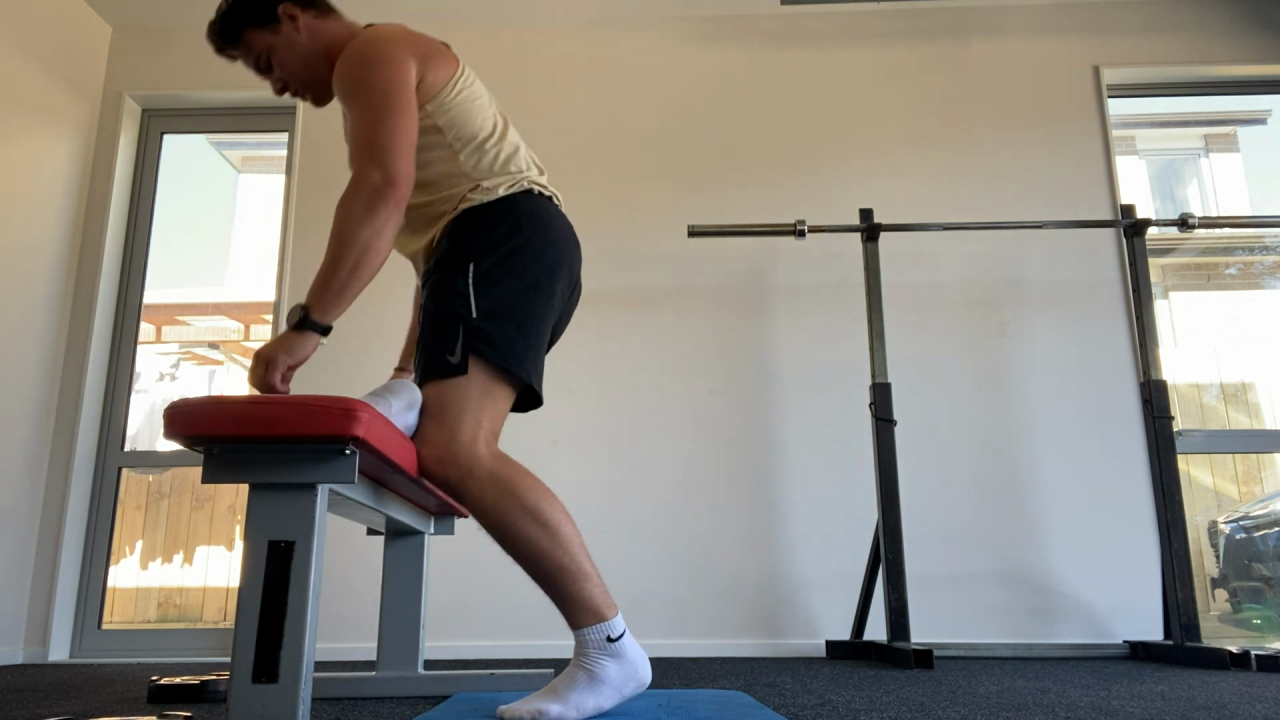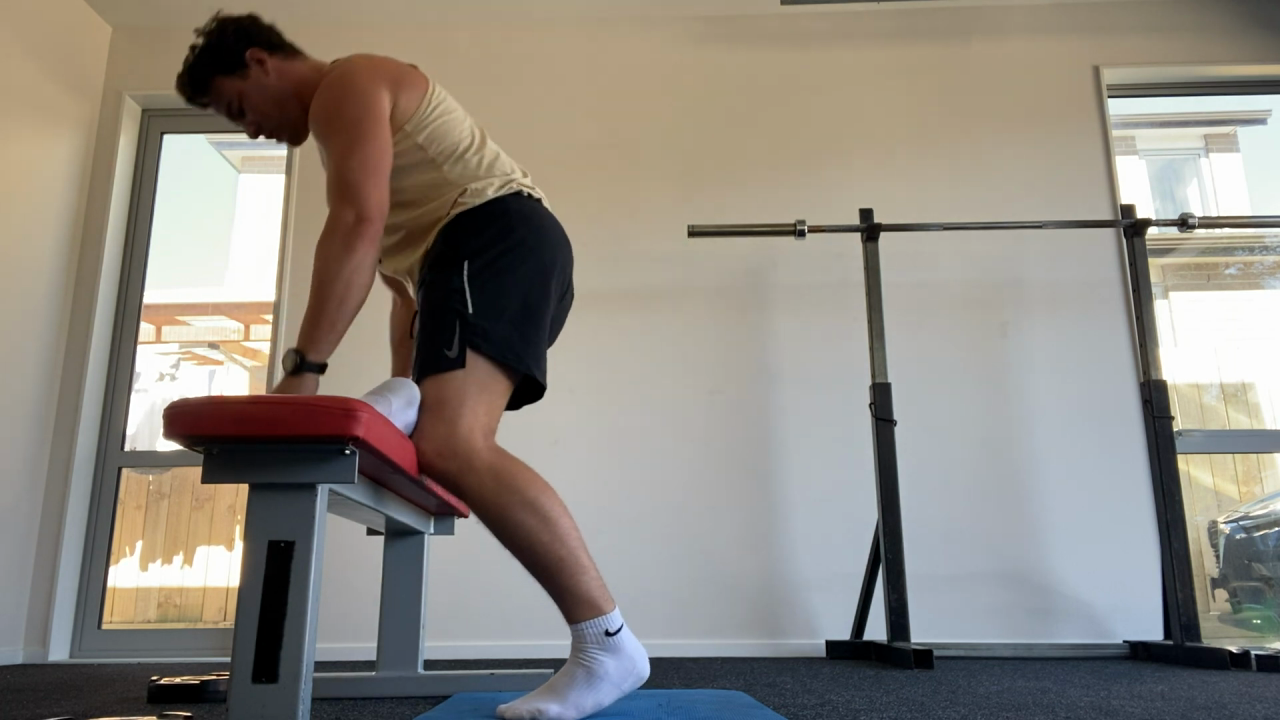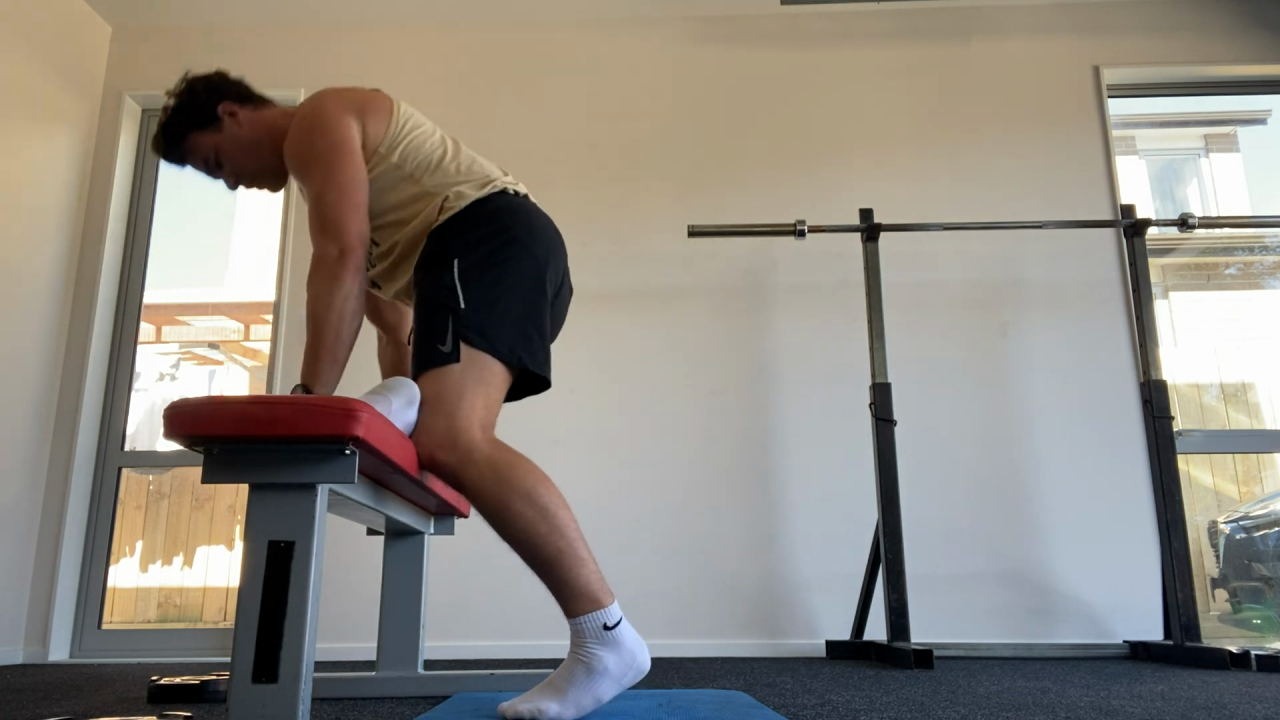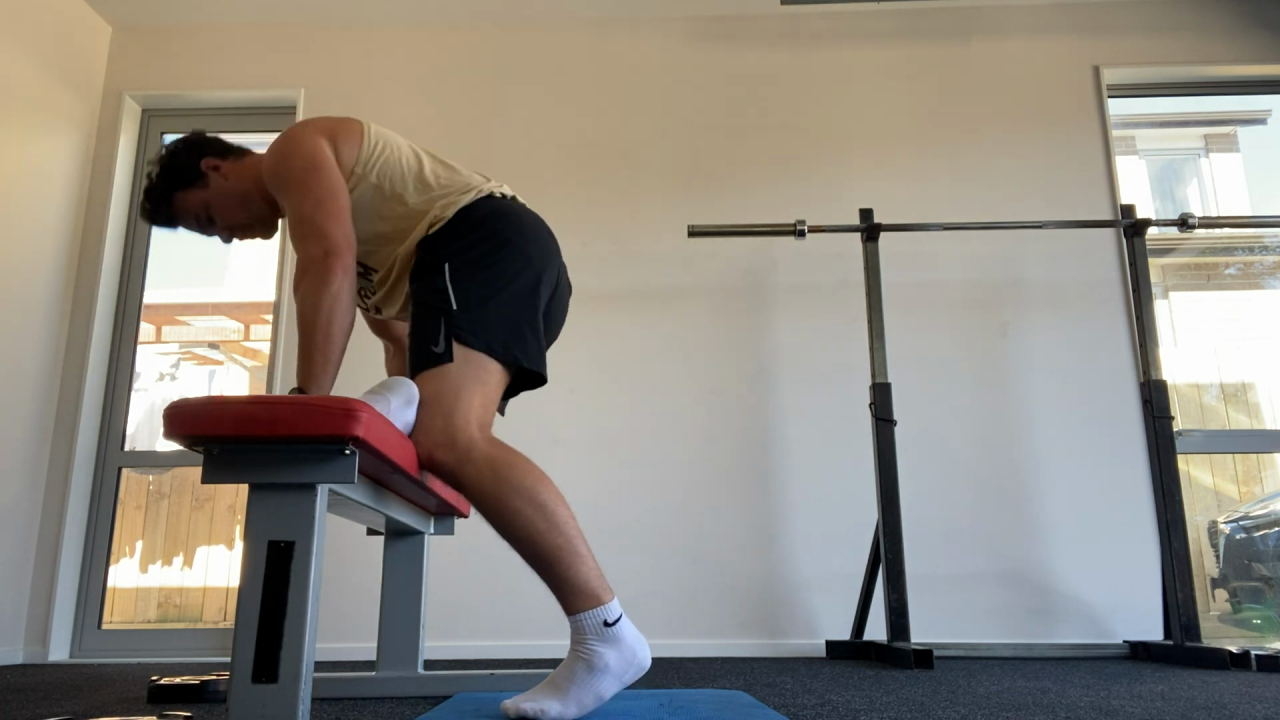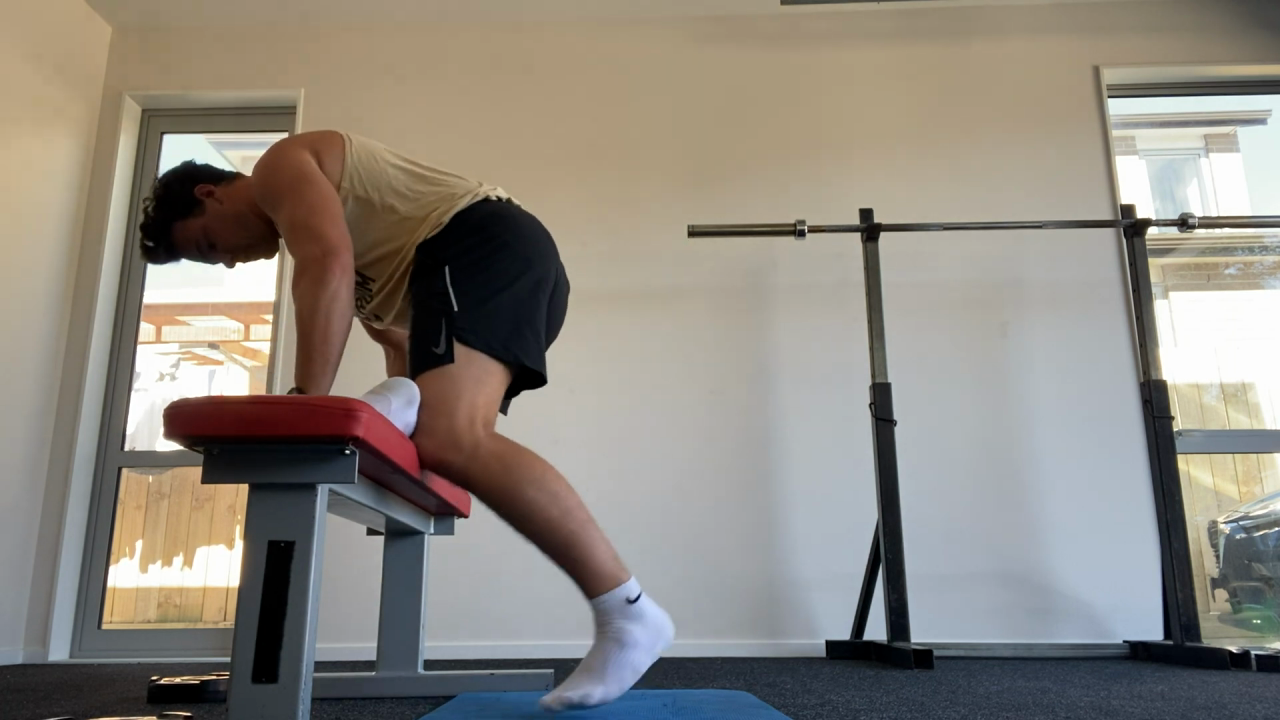
dt=0.1s
person 1, frame 1
right shoulder: (373, 84)
left elbow: (384, 186)
right elbow: (419, 239)
left wrist: (304, 327)
right wrist: (412, 368)
left hip: (503, 236)
right hip: (519, 248)
left knee: (454, 453)
left ankle: (610, 650)
person 1, frame 2
left shoulder: (345, 83)
right shoulder: (357, 109)
left elbow: (358, 220)
right elbow: (408, 281)
left wrist: (304, 367)
right wrist: (405, 392)
left hip: (495, 238)
right hip: (515, 250)
left knee: (448, 446)
left ankle: (607, 644)
person 1, frame 3
left shoulder: (316, 120)
right shoulder: (330, 174)
left elbow: (341, 252)
right elbow: (393, 313)
left wrist: (311, 396)
left hip: (491, 237)
right hip: (522, 256)
left knee: (449, 439)
left ankle: (606, 640)
person 1, frame 4
left shoulder: (296, 149)
right shoulder: (329, 196)
left elbow: (328, 263)
right elbow: (395, 327)
left wrist: (305, 403)
right wrist: (400, 424)
left hip: (483, 244)
right hip: (517, 259)
left knee: (447, 441)
left ankle: (607, 636)
person 1, frame 5
left shoulder: (285, 167)
left elbow: (325, 266)
right elbow: (400, 338)
left wrist: (309, 403)
right wrist: (406, 415)
left hip: (480, 247)
right hip: (522, 267)
left knee: (451, 440)
left ankle: (624, 613)
